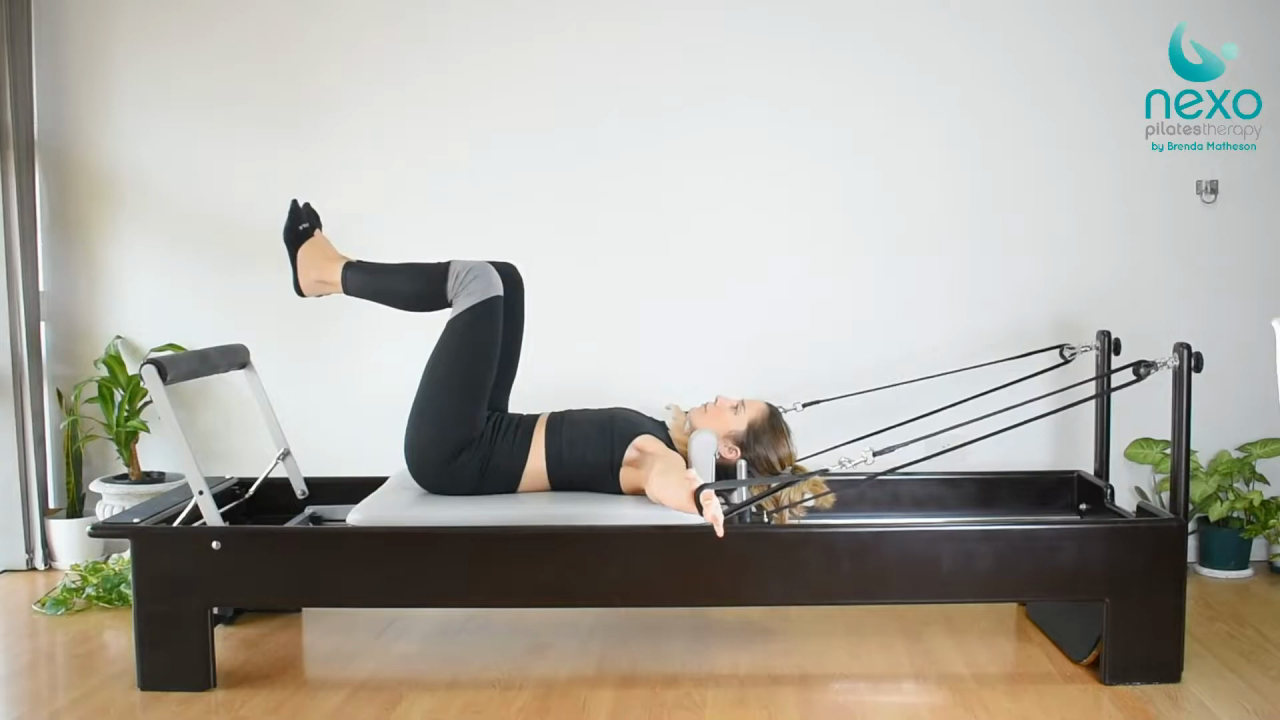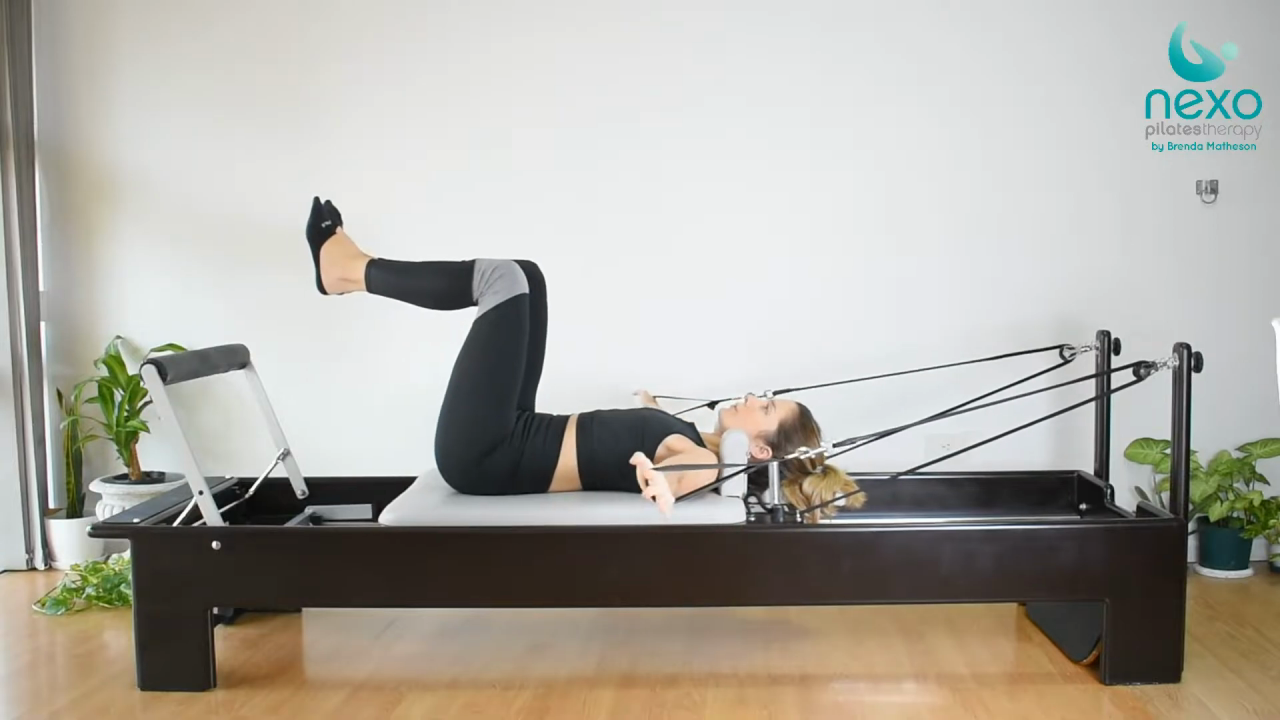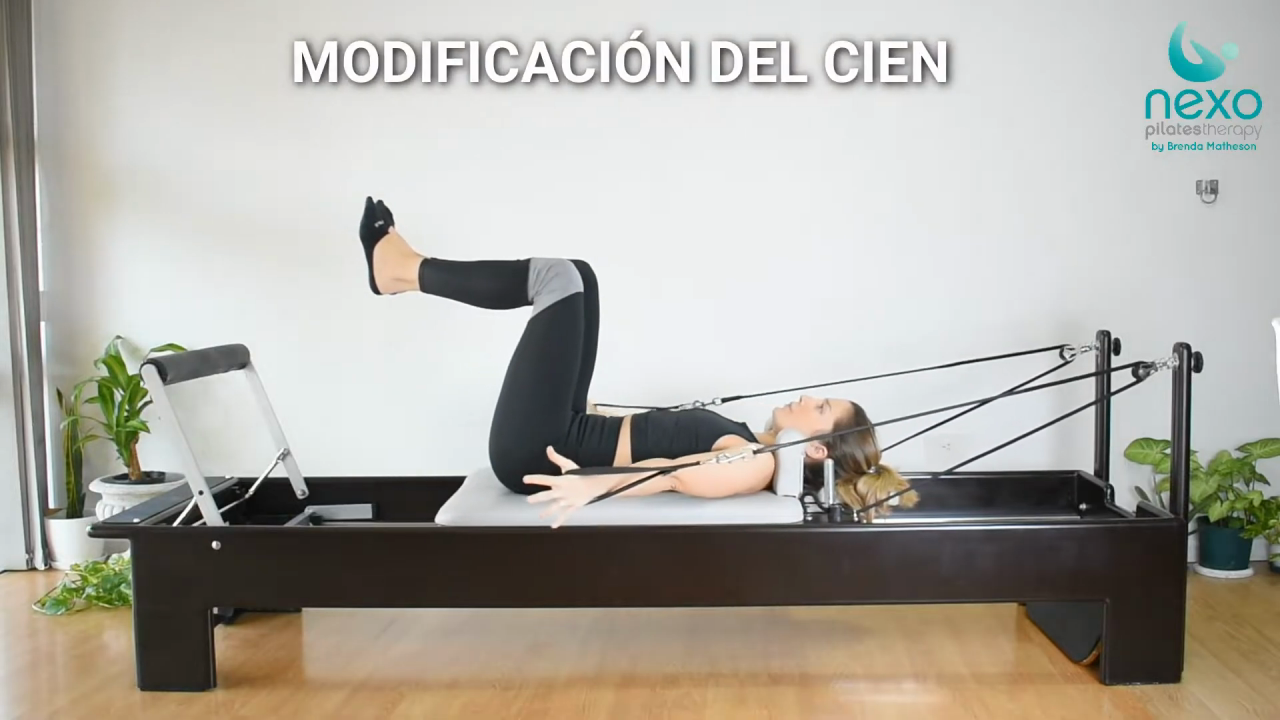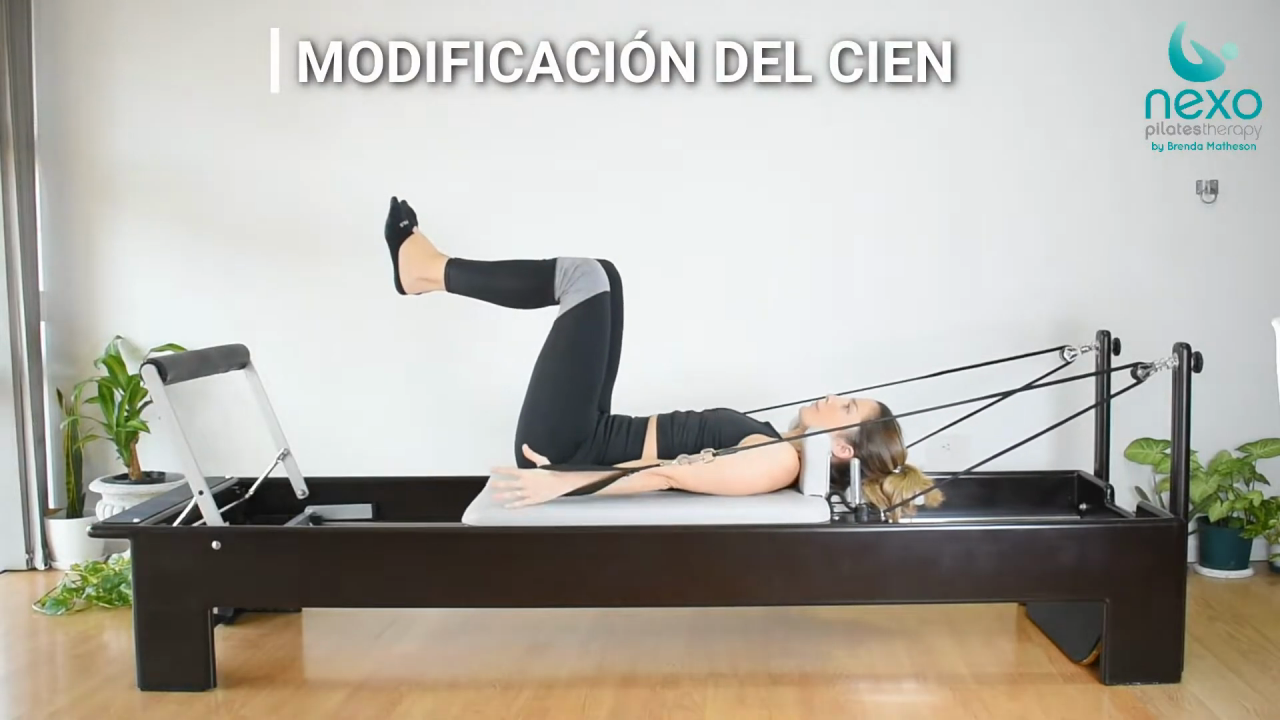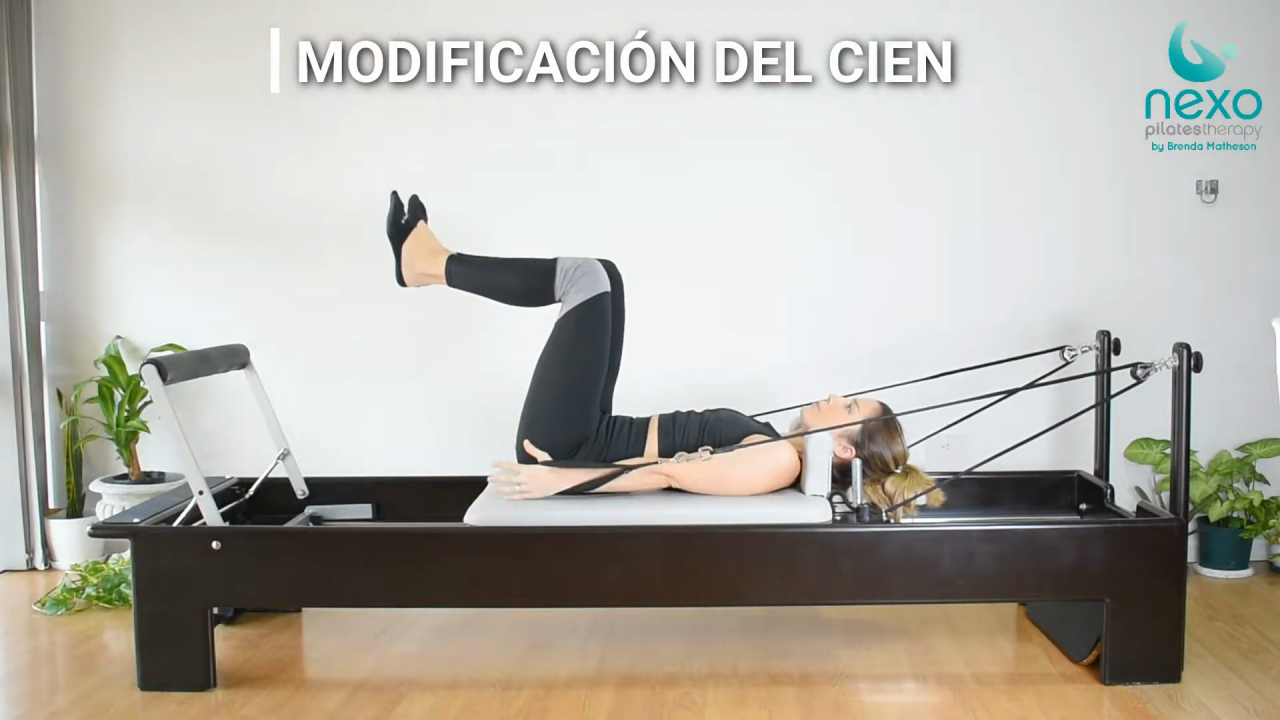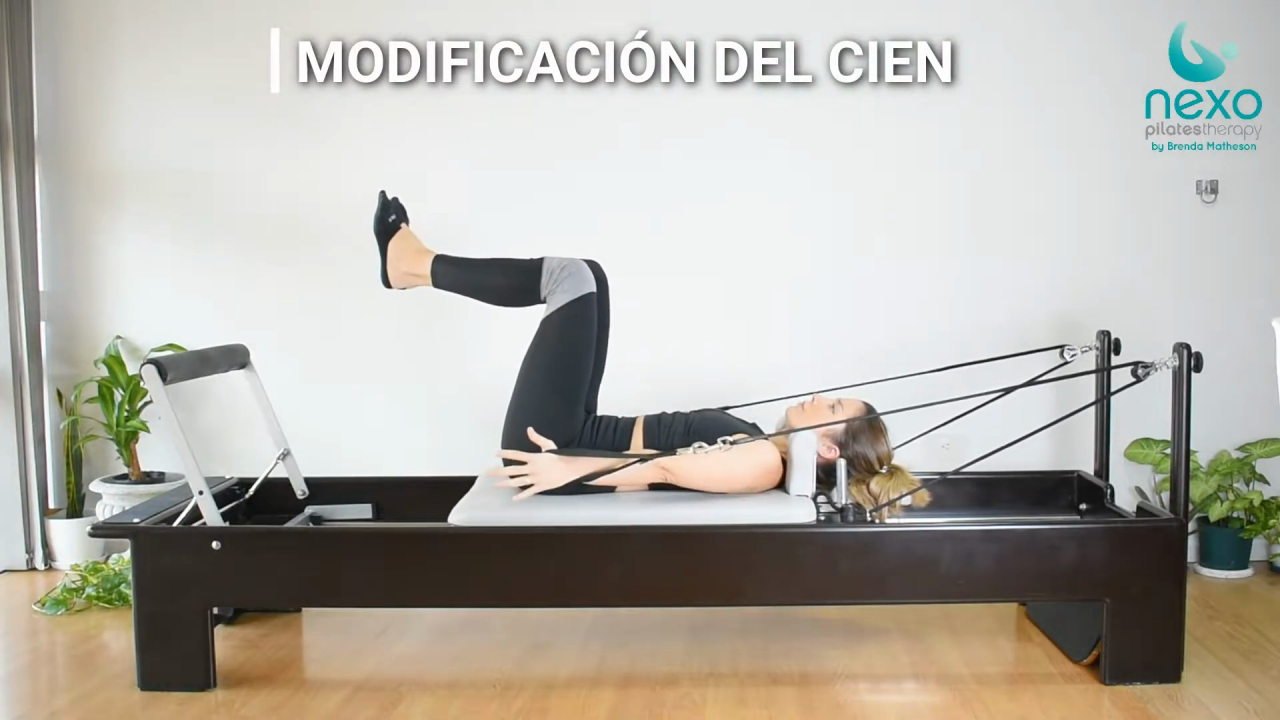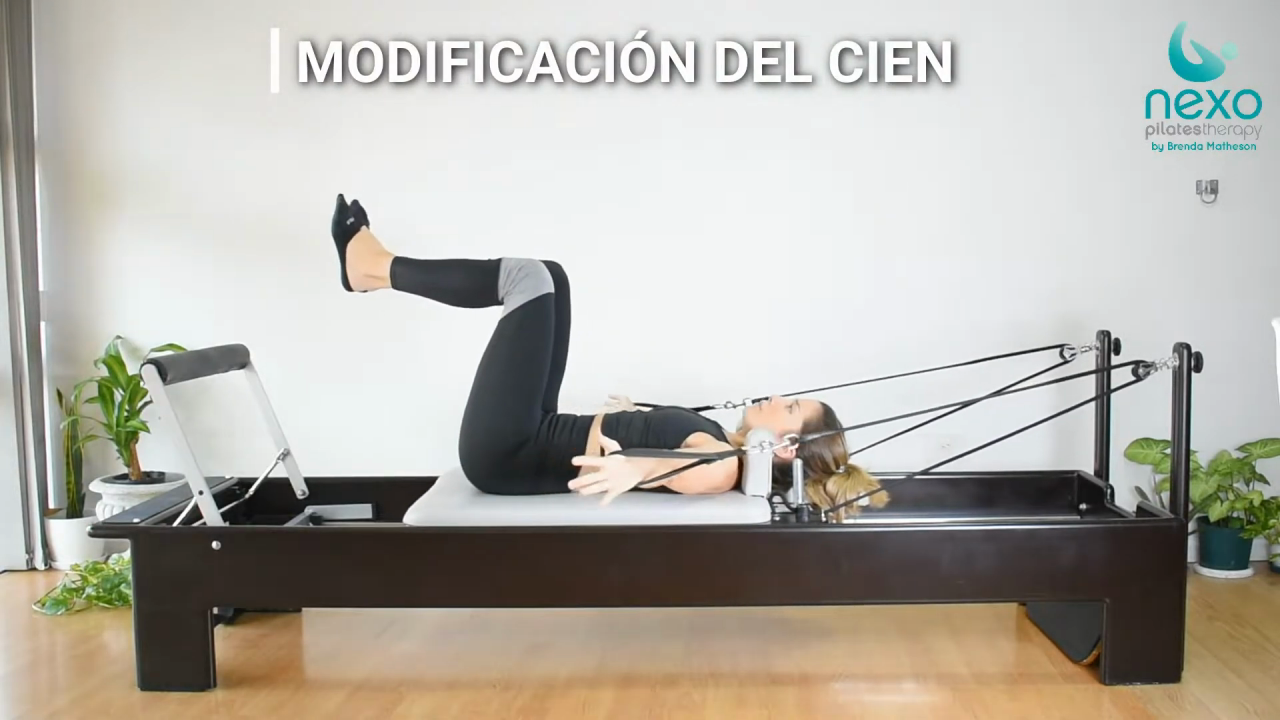
dt=0.7s
person 1, frame 1
left shoulder: (672, 462)
right shoulder: (675, 446)
left elbow: (663, 482)
left wrist: (695, 495)
right wrist: (679, 417)
left hip: (454, 459)
right hip: (486, 440)
left knee: (478, 280)
right knee: (500, 278)
left ankle: (330, 273)
right ankle: (334, 274)
person 1, frame 2
left shoulder: (704, 465)
right shoulder: (700, 445)
left elbow: (676, 476)
left wrist: (658, 480)
right wrist: (657, 403)
left hip: (485, 459)
right hip: (518, 440)
left knee: (503, 279)
right knee: (521, 277)
left ankle: (354, 270)
right ankle: (356, 272)
person 1, frame 3
left shoulder: (757, 466)
right shoulder: (749, 444)
left elbow: (674, 474)
left wrist: (591, 486)
right wrist: (604, 410)
left hip: (536, 454)
right hip: (566, 443)
left knee: (559, 278)
right knee: (573, 277)
left ankle: (407, 271)
right ankle: (409, 273)
person 1, frame 4
left shoulder: (780, 462)
right shoulder: (773, 445)
left elbow: (670, 475)
left wrist: (562, 482)
left hip: (566, 453)
right hip: (589, 442)
left knee: (585, 279)
right knee: (595, 277)
left ankle: (432, 270)
right ankle: (432, 273)
person 1, frame 5
left shoulder: (780, 463)
right shoulder: (774, 445)
left elbow: (670, 475)
left wrist: (561, 479)
left hip: (567, 453)
right hip: (587, 445)
left knee: (585, 277)
right knee: (599, 276)
left ankle: (434, 263)
right ankle: (434, 265)
person 1, frame 6
left shoulder: (764, 465)
right shoulder: (759, 446)
left elbow: (663, 468)
left wrist: (569, 468)
left hip: (560, 447)
right hip: (574, 442)
left knee: (570, 278)
right knee: (585, 276)
left ankle: (419, 266)
right ankle: (418, 268)
person 1, frame 7
left shoulder: (720, 465)
right shoulder: (718, 442)
left elbow: (674, 467)
left wrist: (634, 470)
right wrist: (632, 414)
left hip: (506, 457)
right hip: (533, 444)
left knee: (528, 278)
right knee: (546, 277)
left ankle: (378, 267)
right ankle: (379, 269)
